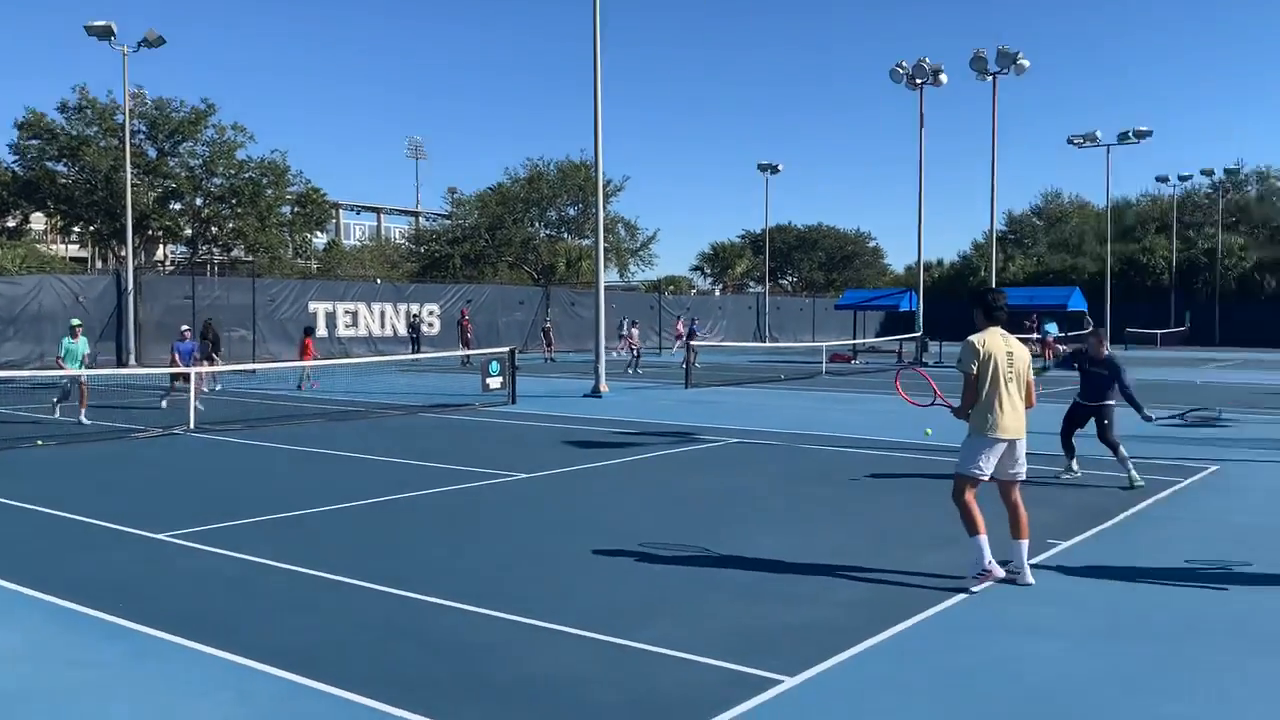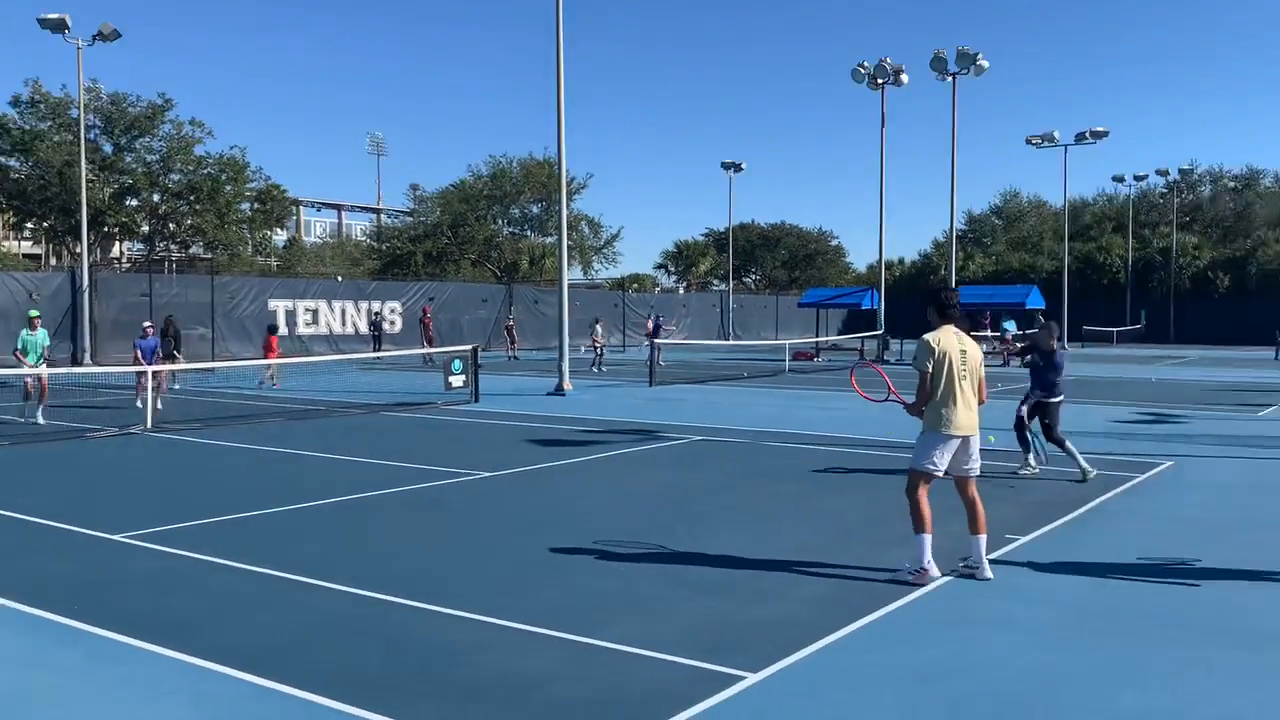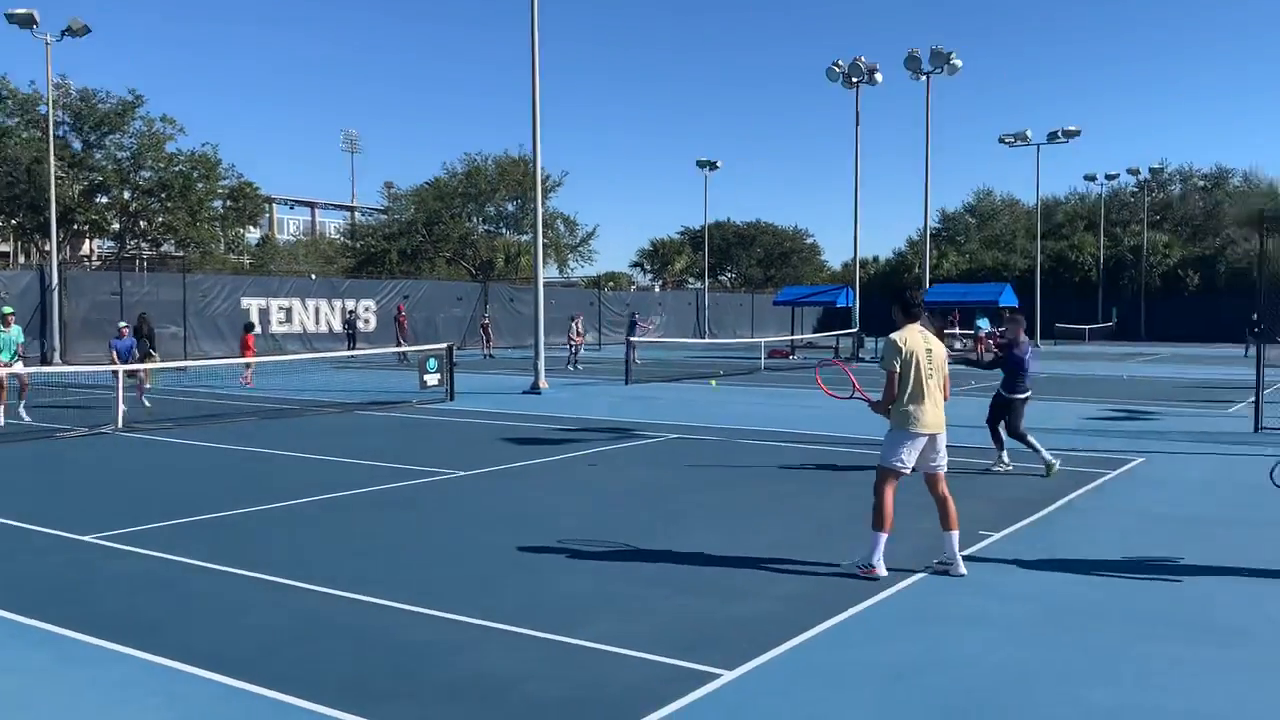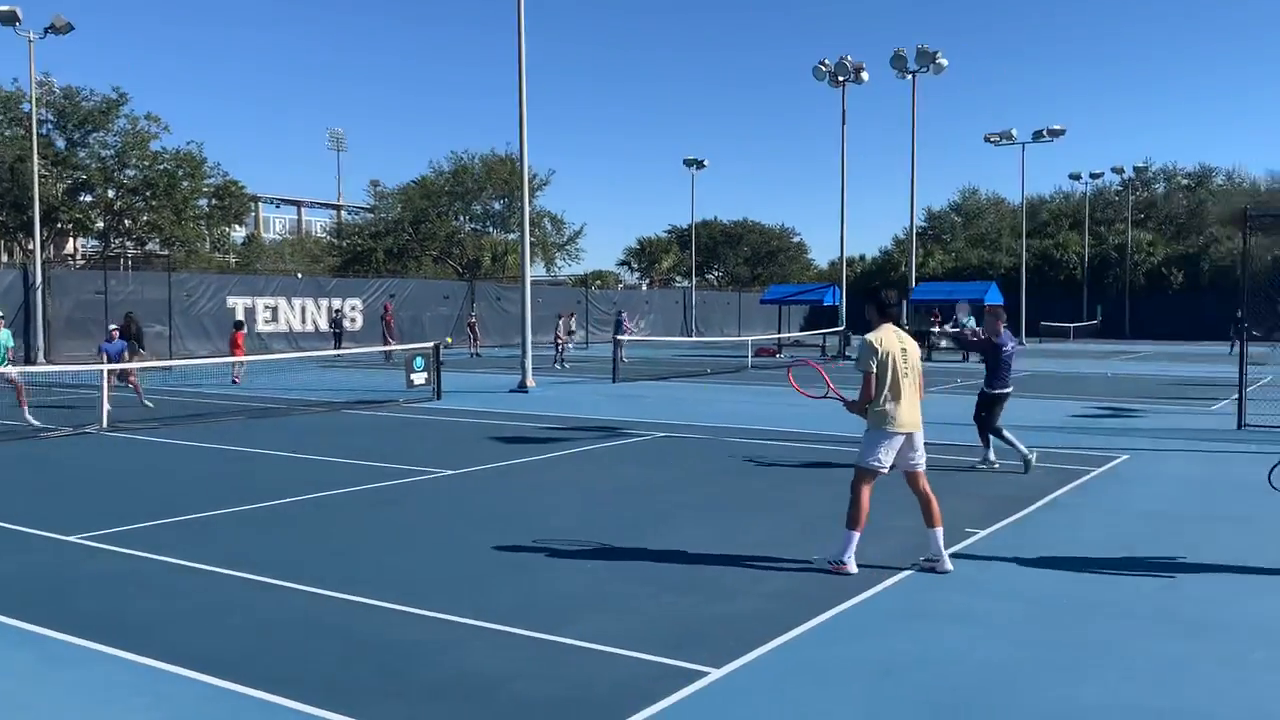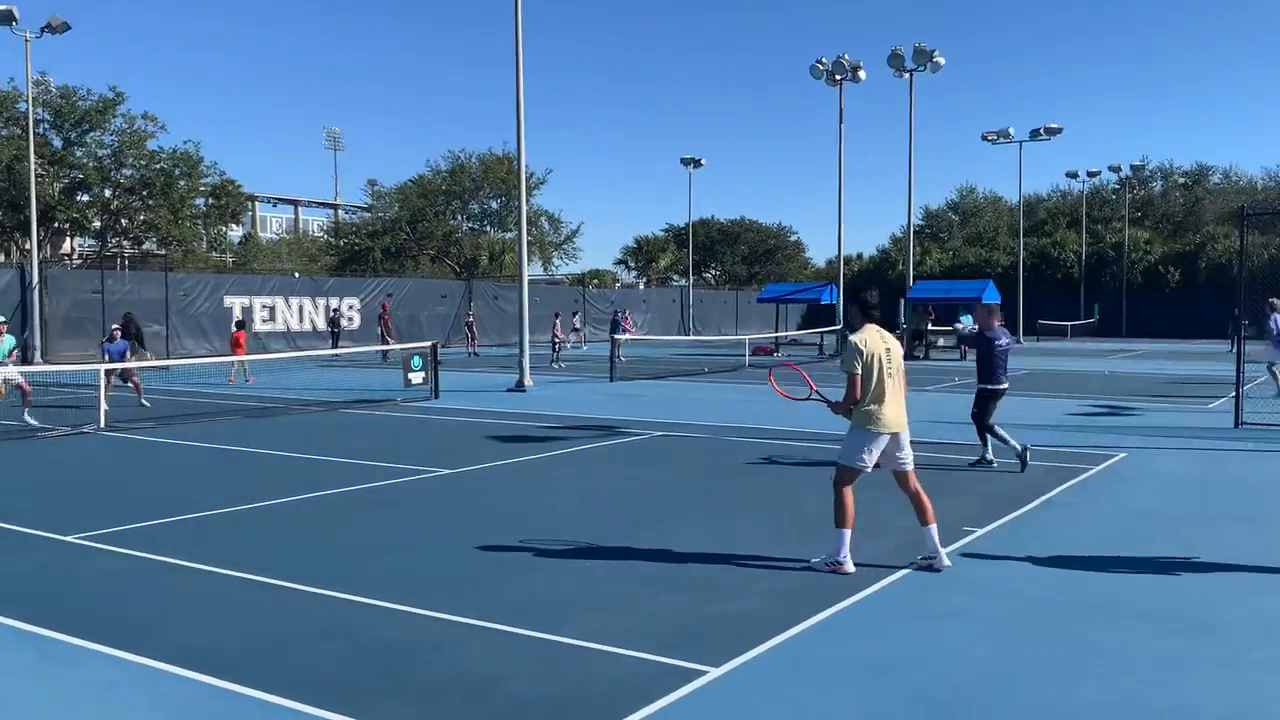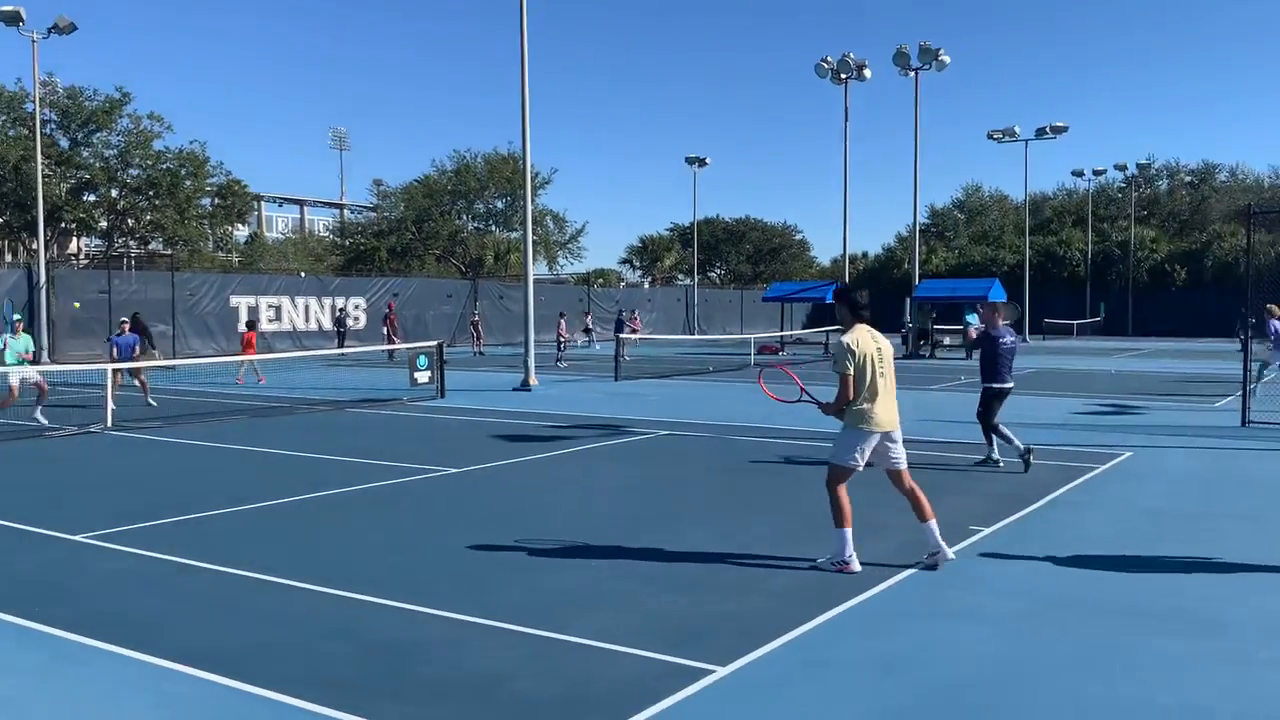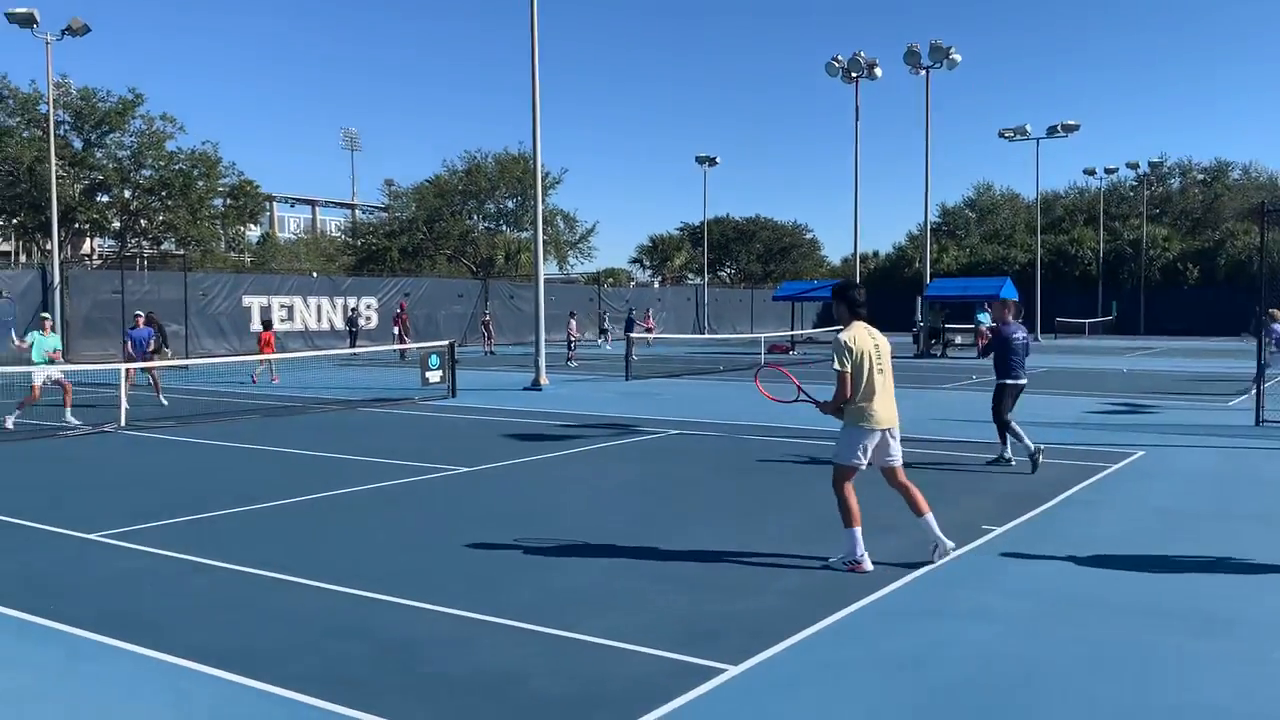
dt=0.1s
person 1, frame 1
left shoulder: (975, 343)
right shoulder: (1021, 348)
left elbow: (970, 394)
right elbow: (1030, 401)
left wrist: (961, 412)
left hip: (987, 431)
right hip: (1016, 431)
left knee: (963, 494)
right knee: (1012, 498)
left ankle: (987, 564)
right ankle: (1020, 567)
person 1, frame 2
left shoulder: (930, 341)
right shoulder: (973, 345)
left elbow: (925, 391)
right elbow: (981, 397)
left wrist: (915, 409)
left hip: (941, 427)
right hip: (969, 428)
left knee: (917, 490)
right knee: (969, 493)
left ankle: (925, 563)
right ankle: (979, 562)
person 1, frame 3
left shoulder: (897, 340)
right shoulder: (937, 343)
left elbow: (891, 392)
right elbow: (944, 393)
left wrist: (880, 407)
left hip: (908, 425)
right hip: (935, 425)
left knee: (883, 488)
right knee: (940, 490)
left ankle: (874, 560)
right ankle: (953, 559)
person 1, frame 4
left shoulder: (872, 341)
right shoulder: (910, 342)
left elbow: (868, 392)
left wrist: (856, 406)
left hip: (885, 424)
right hip: (912, 423)
left knee: (861, 487)
right knee: (921, 488)
left ankle: (846, 557)
right ankle: (939, 555)
person 1, frame 5
left shoulder: (856, 342)
right shoulder: (892, 341)
left elbow: (853, 394)
left wrist: (839, 407)
left hip: (870, 424)
right hip: (897, 423)
left knee: (842, 485)
right knee: (911, 486)
left ankle: (841, 557)
right ankle: (936, 552)
person 1, frame 6
left shoulder: (847, 342)
right shoulder: (882, 340)
left elbow: (847, 395)
left wrist: (831, 408)
left hip: (861, 424)
right hip: (889, 421)
left knee: (835, 483)
right knee: (906, 485)
left ankle: (846, 556)
right ankle: (939, 547)
person 1, frame 7
left shoulder: (845, 339)
right shoulder: (879, 337)
left elbow: (844, 392)
left wrist: (830, 406)
right wrist: (844, 408)
left hip: (862, 422)
right hip: (889, 417)
left knee: (842, 482)
right knee: (900, 481)
left ankle: (857, 555)
right ankle: (938, 539)
person 2, frame 1
left shoulder: (1114, 365)
right shoulder: (1082, 353)
left elbow: (1125, 390)
right elbow: (1062, 362)
left wrist: (1141, 411)
left hip: (1103, 403)
right hip: (1082, 401)
left knee: (1107, 437)
right knee: (1066, 432)
left ankle: (1133, 475)
right ankle: (1072, 468)
person 2, frame 2
left shoulder: (1056, 361)
right shoulder: (1036, 345)
left elbow: (1043, 386)
right elbow: (1020, 352)
left wrist: (1027, 405)
left hip: (1050, 399)
right hip: (1034, 394)
left knee: (1052, 436)
right knee: (1019, 427)
left ankle: (1084, 467)
right ankle: (1029, 463)
person 2, frame 3
left shoulder: (1016, 354)
right shoulder: (1022, 342)
left elbow: (990, 365)
right elbow: (1003, 351)
right wrist: (1000, 349)
left hip: (1015, 395)
right hip: (1005, 390)
left knee: (1015, 431)
right knee: (992, 422)
left ankle: (1049, 460)
right ankle: (1003, 460)
person 2, frame 4
left shoulder: (994, 343)
right shoulder: (1007, 336)
left elbow: (967, 345)
left wrist: (951, 333)
right wrist: (972, 337)
left hip: (997, 390)
right hip: (991, 387)
left knee: (990, 426)
right knee: (979, 420)
left ankle: (1025, 454)
right ankle: (989, 458)
person 2, frame 5
left shoulder: (985, 337)
right shoulder: (1005, 334)
left elbow: (963, 340)
left wrist: (959, 329)
left hip: (990, 386)
right hip: (1000, 383)
left knee: (985, 423)
right knee: (977, 417)
left ankle: (1019, 450)
right ankle: (987, 456)
person 2, frame 6
left shoulder: (990, 336)
right shoulder: (1011, 333)
left elbow: (971, 345)
left wrist: (970, 334)
left hip: (995, 385)
right hip: (1005, 382)
left knee: (990, 422)
right knee: (983, 417)
left ankle: (1022, 450)
right ankle: (993, 456)
person 2, frame 7
left shoulder: (1000, 331)
right shoulder: (1021, 329)
left elbow: (984, 352)
right elbow: (1026, 352)
left wrist: (989, 338)
left hip: (1009, 380)
right hip: (1019, 378)
left knee: (1002, 418)
right knee: (1000, 416)
left ankle: (1032, 450)
right ankle: (1005, 455)
